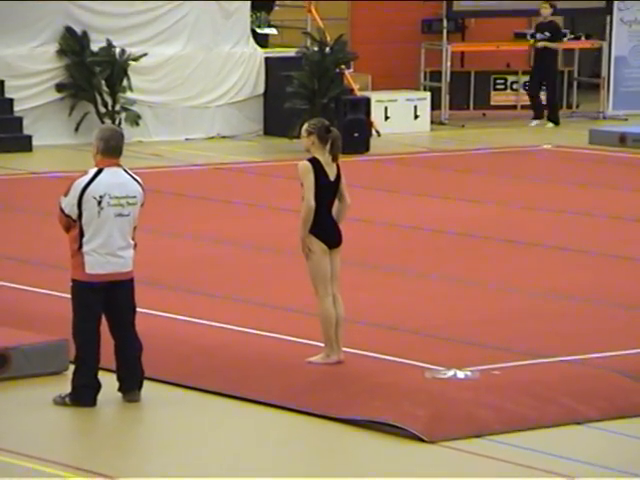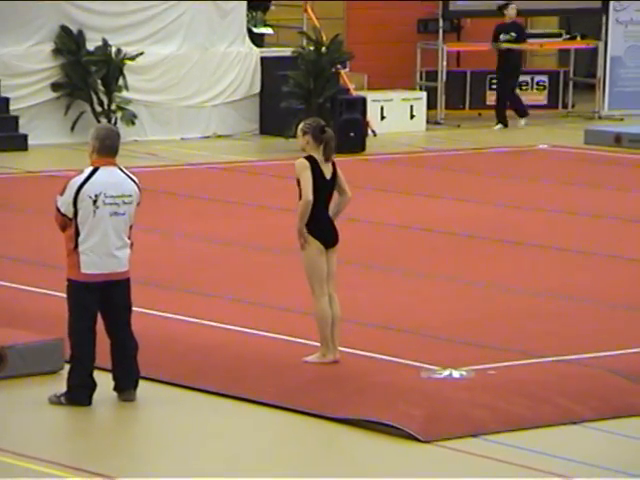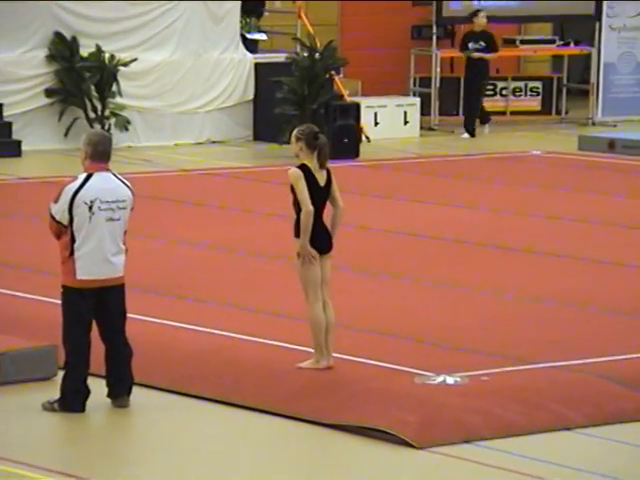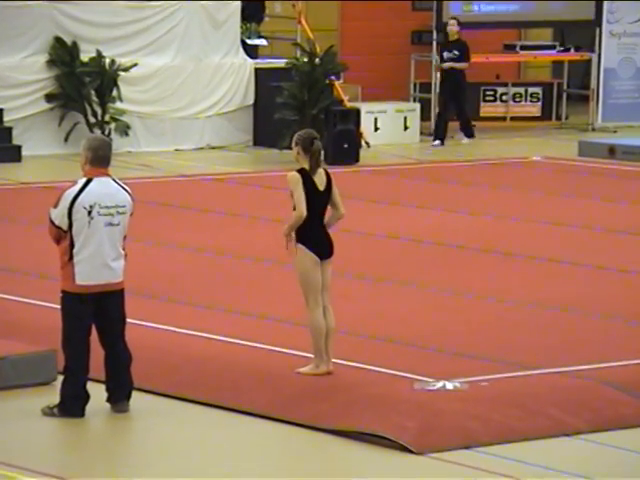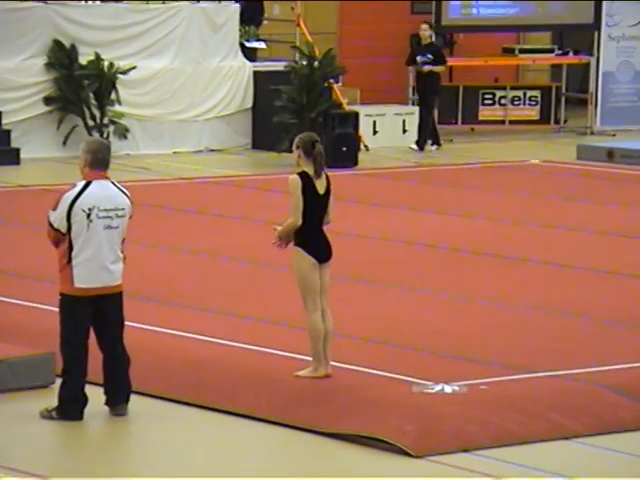
dt=0.4s
person 1, frame 1
left shoulder: (84, 184)
right shoulder: (135, 185)
left elbow: (65, 221)
left hip: (89, 270)
right hip: (123, 269)
left knee: (86, 333)
right knee: (125, 329)
left ankle: (83, 393)
right ankle: (131, 386)
person 1, frame 2
left shoulder: (80, 183)
right shoulder: (132, 184)
left elbow: (61, 220)
left hip: (85, 270)
right hip: (119, 269)
left knee: (82, 333)
right knee: (121, 329)
left ankle: (79, 392)
right ankle: (127, 385)
person 1, frame 3
left shoulder: (75, 189)
right shoulder: (125, 189)
left elbow: (56, 228)
left hip: (80, 277)
right hip: (113, 274)
left knee: (77, 340)
right knee: (115, 336)
left ankle: (72, 399)
right ankle: (121, 392)
person 1, frame 4
left shoulder: (74, 194)
right shoulder: (124, 194)
left elbow: (55, 233)
left hip: (79, 282)
right hip: (113, 280)
left knee: (76, 345)
right knee: (115, 341)
left ankle: (72, 403)
right ankle: (120, 397)
person 1, frame 5
left shoulder: (73, 197)
right shoulder: (123, 197)
left elbow: (54, 235)
left hip: (77, 284)
right hip: (111, 283)
left knee: (74, 348)
right knee: (113, 344)
left ankle: (70, 406)
right ankle: (119, 400)
person 2, frame 1
left shoulder: (307, 166)
right shoulder: (334, 165)
left elbow: (309, 205)
right elbow: (344, 201)
left wrist: (303, 235)
right wrist: (334, 226)
left hip: (318, 234)
right hip: (334, 232)
left knee: (323, 295)
right knee: (334, 293)
left ankle: (330, 352)
right ankle: (337, 349)
person 2, frame 2
left shoulder: (304, 163)
right shoulder: (330, 163)
left elbow: (307, 199)
right elbow: (346, 195)
left wrist: (300, 226)
left hip: (314, 233)
right hip: (330, 231)
left knee: (319, 294)
right knee: (330, 292)
left ankle: (326, 351)
right ankle: (333, 348)
person 2, frame 3
left shoulder: (297, 172)
right shoulder: (325, 171)
left elbow: (307, 209)
right elbow: (338, 207)
left wrist: (303, 243)
right wrist: (330, 236)
left hip: (311, 239)
right hip: (324, 238)
left knee: (313, 300)
right knee: (324, 298)
left ankle: (320, 357)
right ankle: (327, 354)
person 2, frame 4
left shoulder: (296, 177)
right shoulder: (326, 175)
left elbow: (300, 213)
right elbow: (339, 212)
left wrist: (287, 231)
left hip: (307, 244)
right hip: (325, 242)
left knee: (313, 305)
right knee: (325, 303)
left ankle: (319, 362)
right ankle: (327, 359)
person 2, frame 5
left shoulder: (296, 180)
right shoulder: (325, 178)
left elbow: (296, 221)
right elbow: (327, 218)
left wrist: (283, 233)
left hip: (306, 248)
right hip: (323, 245)
left knee: (312, 309)
right knee: (323, 307)
left ankle: (317, 365)
right ankle: (325, 363)
person 3, frame 1
left shoulder: (555, 26)
right shoulder: (538, 26)
left elbow: (559, 45)
left wrist: (545, 43)
right wrist: (534, 44)
left hip: (550, 64)
right hip: (538, 62)
left knee: (551, 91)
right knee: (532, 90)
left ankle: (553, 120)
right ankle: (538, 116)
person 3, frame 2
left shoulder: (518, 27)
right shoulder: (499, 27)
left elbow: (523, 45)
left wrist: (508, 45)
right wrist: (496, 46)
left hip: (514, 63)
right hip: (502, 63)
left knee: (509, 91)
right knee: (500, 92)
left ankle: (523, 114)
right ankle: (501, 121)
person 3, frame 3
left shoulder: (488, 36)
right shoulder: (467, 36)
left elbow: (493, 55)
right elbow: (462, 52)
left wrist: (480, 55)
right wrist: (466, 55)
left hip: (481, 72)
right hip: (469, 71)
left knee: (474, 100)
right knee: (468, 99)
left ankle: (470, 130)
right ankle: (485, 120)
person 3, frame 4
left shoulder: (462, 44)
right shoulder: (444, 45)
left elbow: (465, 65)
left wrist: (451, 64)
right wrist: (440, 66)
left hip: (459, 81)
right hip: (445, 80)
left knee: (460, 108)
right knee: (442, 109)
left ankle: (469, 134)
right ankle: (439, 138)
person 3, frame 5
left shoulder: (436, 48)
right shoulder: (416, 49)
left elbow: (442, 68)
right elbow: (411, 66)
left wrist: (430, 68)
right wrist: (413, 70)
left hip: (432, 85)
right hip: (420, 85)
left knee: (426, 113)
right knee: (426, 113)
left ankle: (420, 143)
right ankle: (436, 141)
